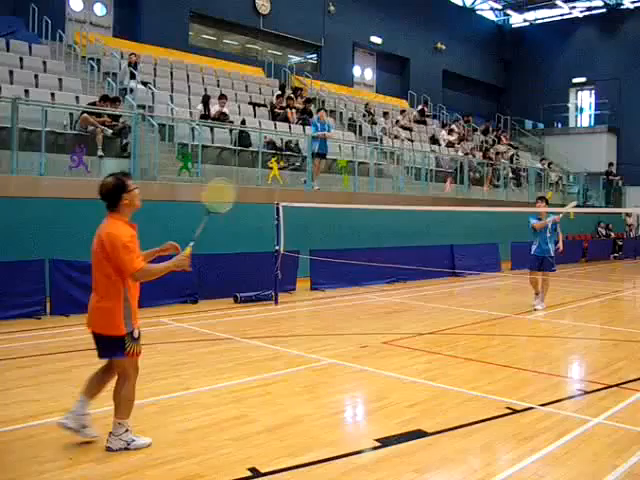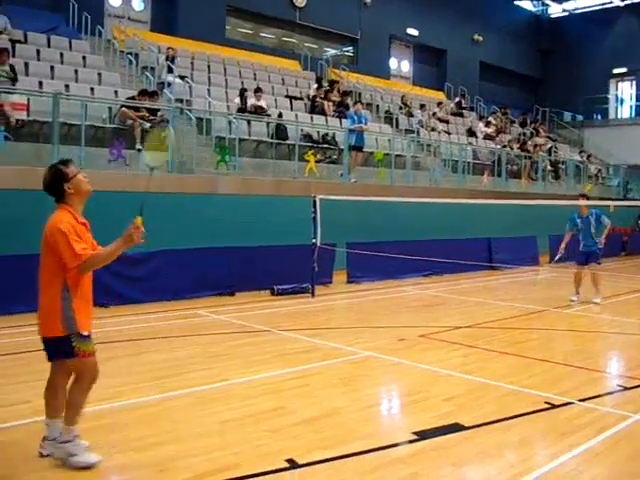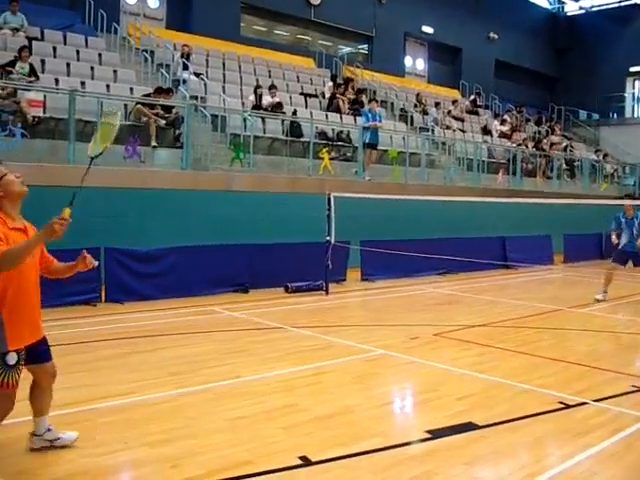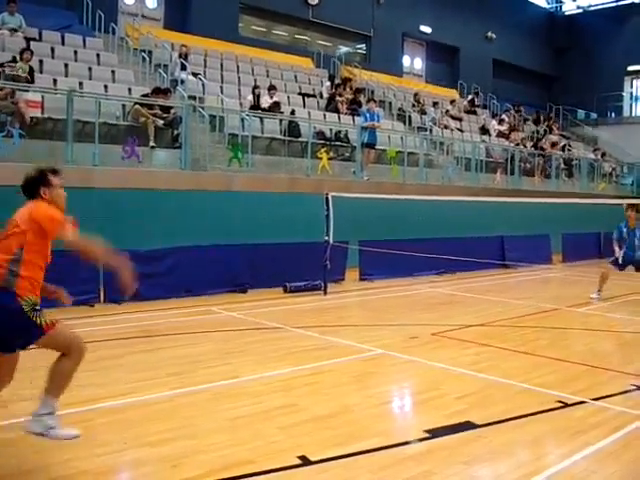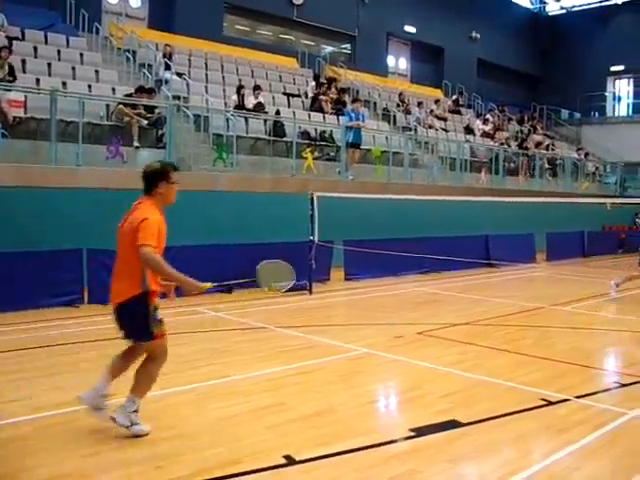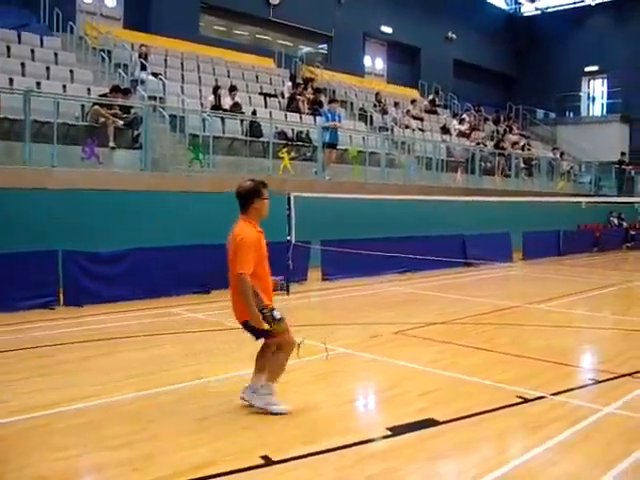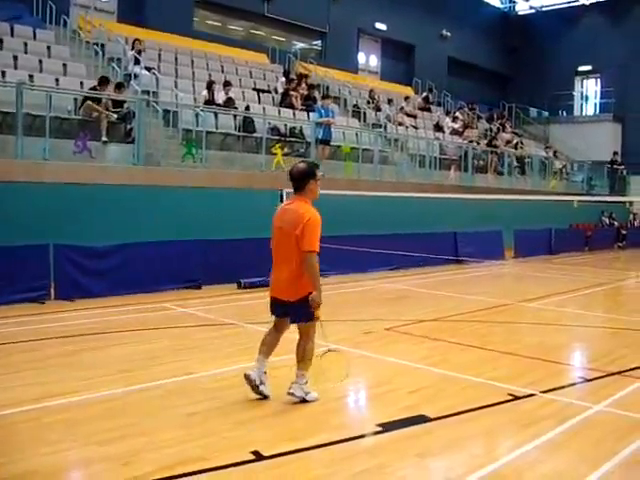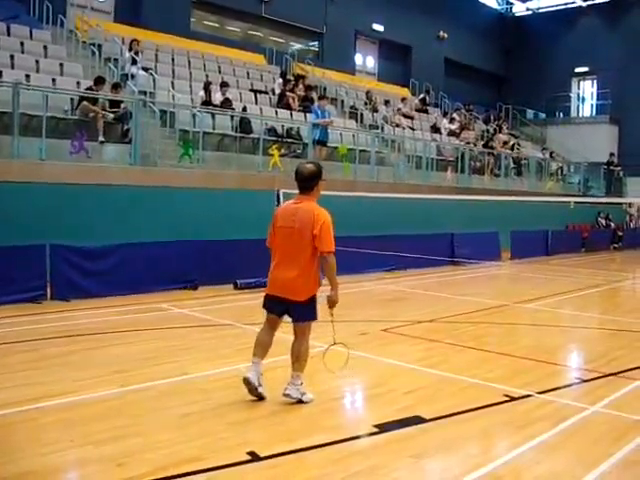
dt=0.5s
person 1, frame 1
left shoulder: (110, 228)
right shoulder: (118, 232)
right elbow: (139, 273)
left wrist: (160, 251)
right wrist: (174, 264)
left hip: (104, 314)
right hip: (117, 317)
left knee: (112, 367)
right knee: (129, 371)
left ankle: (77, 414)
right ankle: (120, 435)
person 1, frame 2
left shoulder: (76, 221)
right shoulder: (62, 223)
left elbow: (95, 257)
right elbow: (85, 264)
left wrist: (126, 243)
right wrist: (121, 241)
left hip: (66, 315)
right hip: (65, 317)
left knee: (61, 374)
right knee: (87, 373)
left ankle: (53, 439)
right ankle: (65, 442)
person 1, frame 3
left shoulder: (30, 230)
left elbow: (51, 269)
left wrist: (79, 264)
right wrist: (43, 236)
left hip: (29, 327)
left knee: (47, 374)
left ankle: (42, 432)
person 1, frame 4
left shoulder: (30, 219)
right shoulder: (43, 212)
right elbow: (77, 242)
left wrist: (50, 289)
right wrist: (117, 264)
right knee: (75, 346)
right ankle: (44, 415)
person 1, frame 5
left shoulder: (139, 211)
right shoulder: (151, 217)
right elbow: (148, 256)
left wrist: (162, 282)
right wrist: (183, 281)
left hip: (130, 294)
right hip: (137, 297)
left knee: (140, 347)
right knee: (158, 353)
left ankle: (98, 393)
right ankle: (128, 412)
person 1, frame 6
left shoulder: (246, 229)
right shoulder: (247, 234)
right elbow: (242, 277)
left wrist: (268, 279)
right wrist: (254, 312)
left hip: (257, 302)
right hip: (255, 305)
left knee: (272, 343)
right knee: (286, 343)
left ankle: (254, 391)
right ankle: (265, 394)
person 1, frame 7
left shoulder: (281, 210)
right shoulder: (309, 215)
right elbow: (310, 256)
right wrist: (317, 291)
left hip: (279, 284)
right hip: (300, 287)
left knee: (279, 326)
right knee: (307, 334)
left ankle: (258, 371)
right ankle: (300, 386)
person 1, frame 8
left shoulder: (281, 210)
right shoulder: (320, 215)
left elbow: (272, 247)
right elbow: (327, 256)
right wrist: (334, 288)
left hip: (276, 283)
right hip: (302, 287)
left knee: (269, 325)
right knee: (301, 334)
left ankle: (254, 372)
right ankle: (295, 386)
